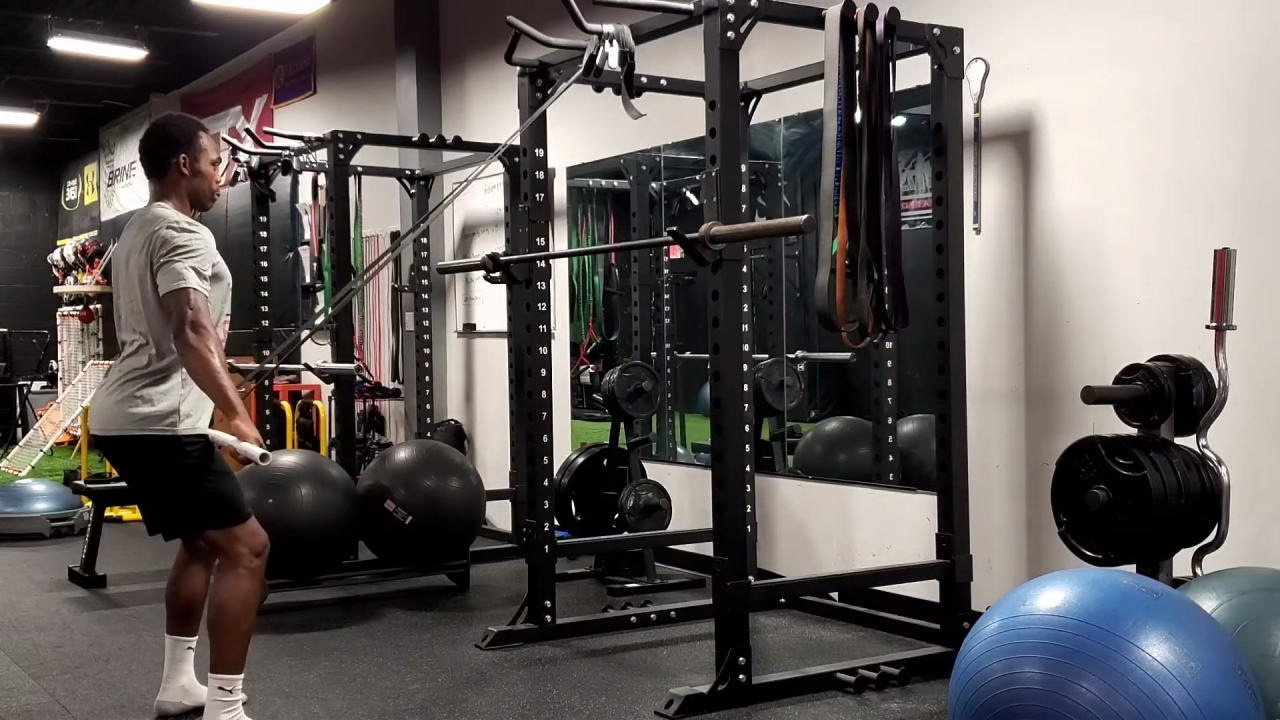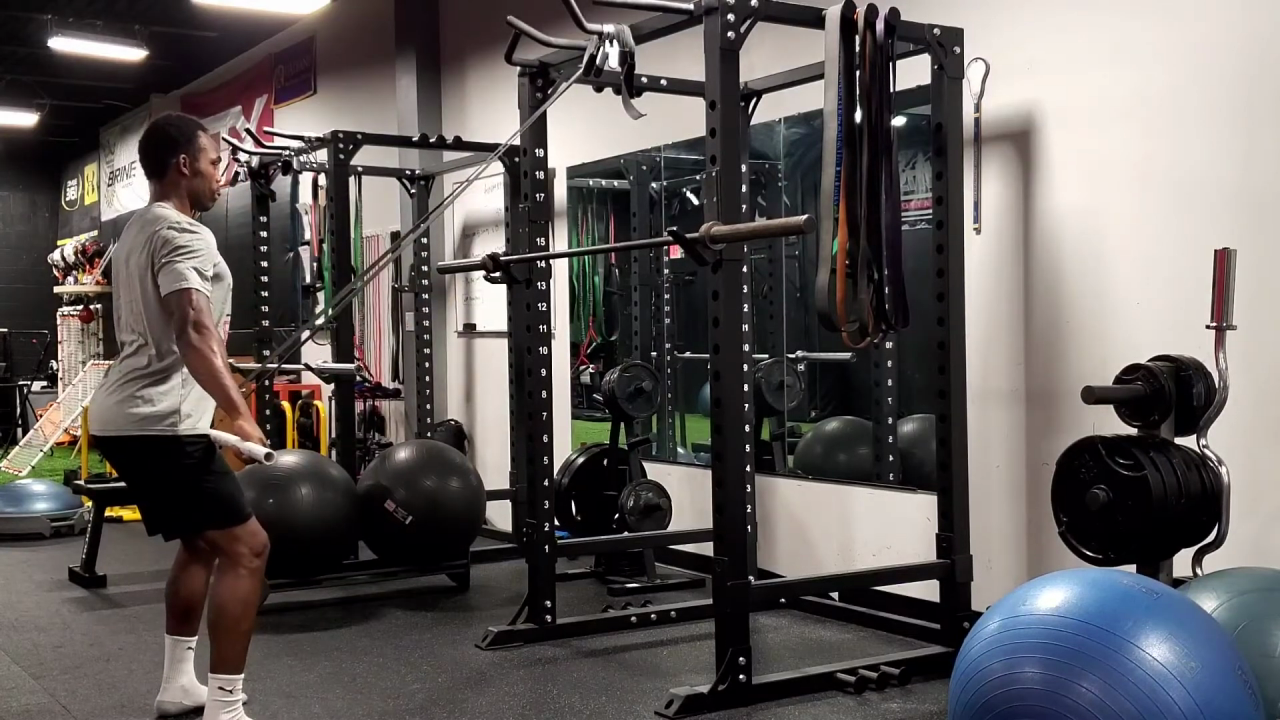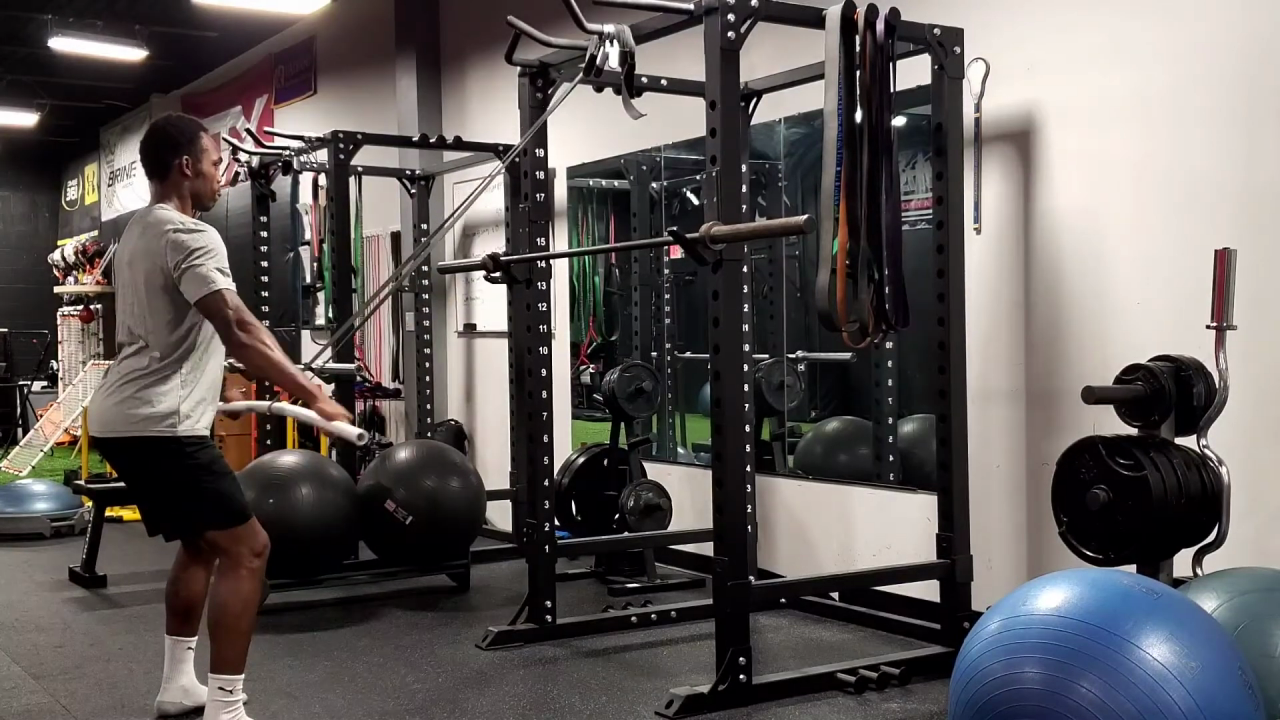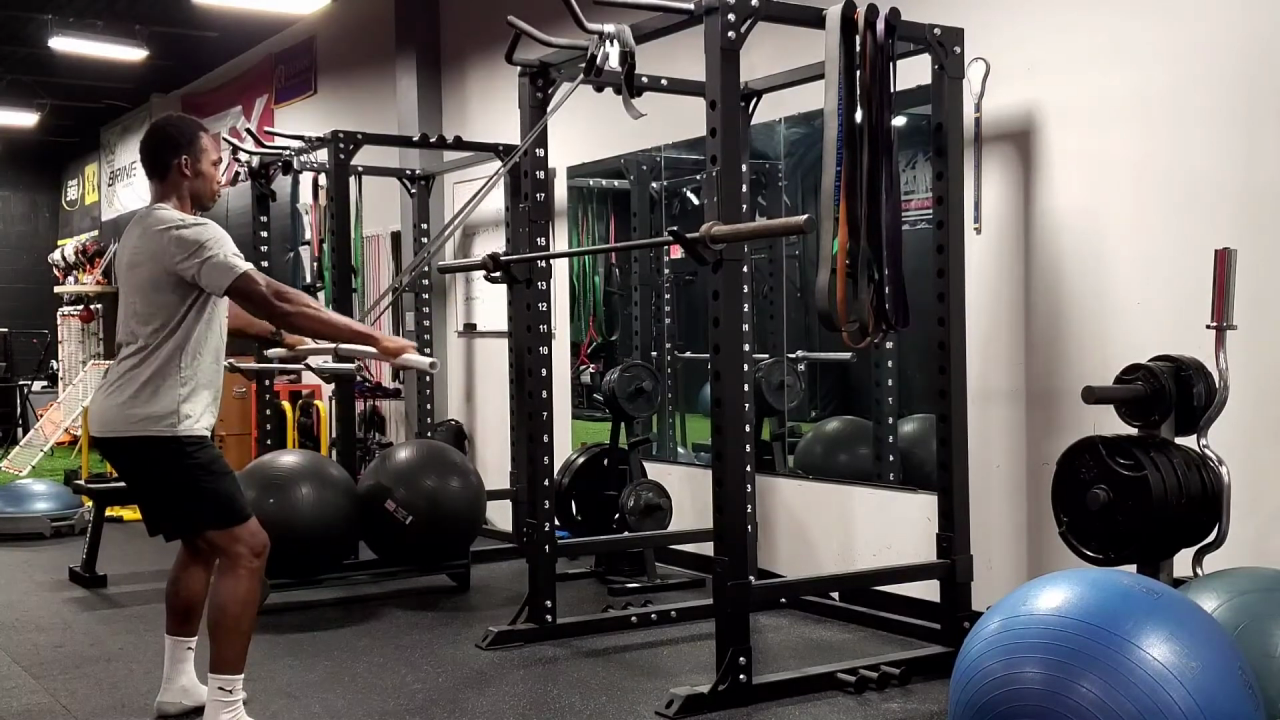
dt=0.5s
person 1, frame 1
left shoulder: (137, 231)
right shoulder: (181, 234)
right elbow: (191, 330)
right wrist: (235, 414)
left hip: (125, 415)
right hip: (156, 421)
left knee: (201, 542)
right knee: (245, 548)
person 1, frame 2
left shoulder: (138, 231)
right shoulder: (182, 234)
right elbow: (194, 331)
right wrist: (239, 414)
left hip: (126, 416)
right hip: (157, 422)
left knee: (202, 542)
right knee: (245, 548)
person 1, frame 3
left shoulder: (139, 233)
right shoulder: (187, 236)
right elbow: (237, 330)
left wrist: (219, 381)
right wrist: (314, 397)
left hip: (124, 417)
right hip: (158, 424)
left knee: (203, 542)
right knee: (246, 548)
person 1, frame 4
left shoulder: (143, 232)
right shoulder: (187, 233)
right elbow: (274, 300)
left wrist: (275, 334)
right wrist: (373, 338)
left hip: (127, 419)
right hip: (159, 425)
left knee: (202, 543)
right knee: (244, 548)
